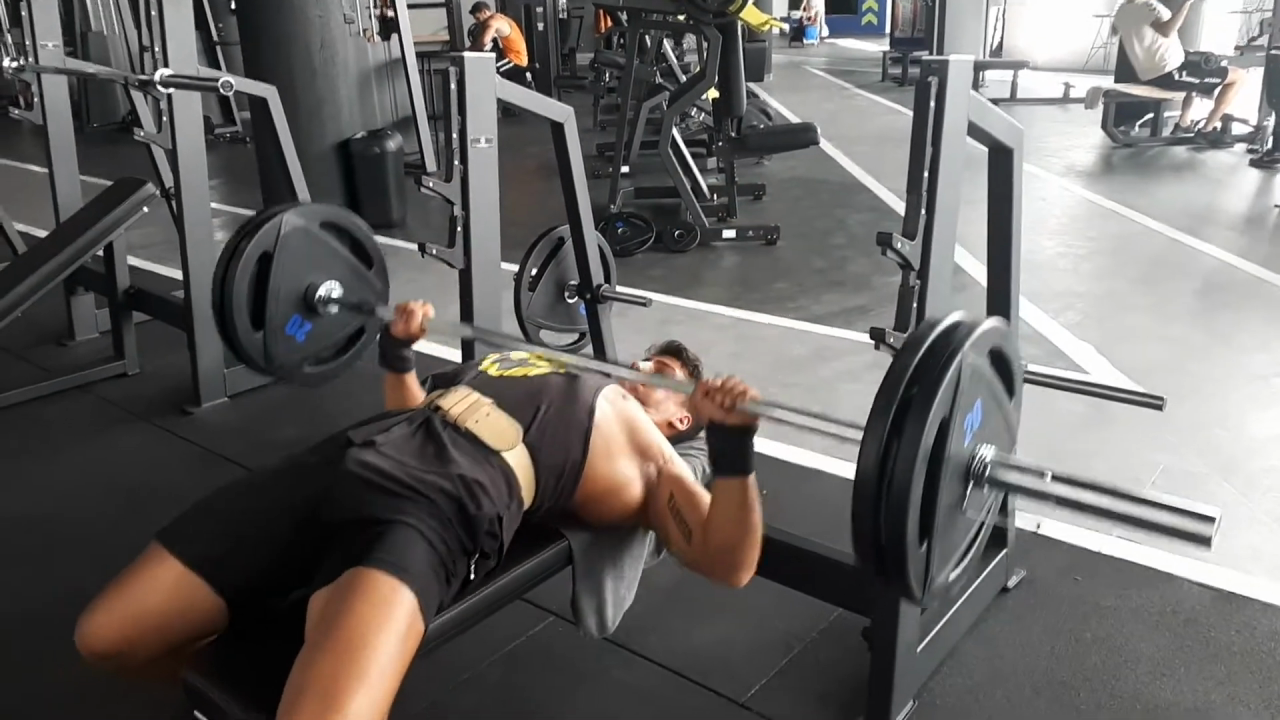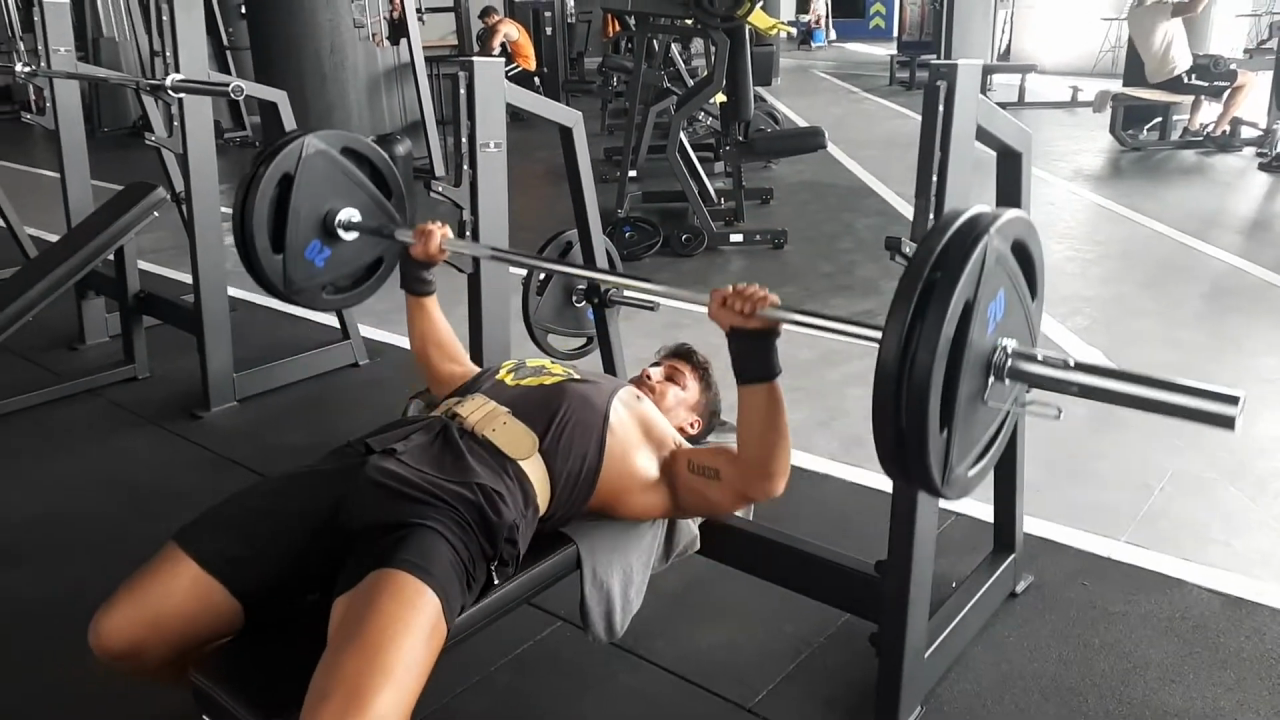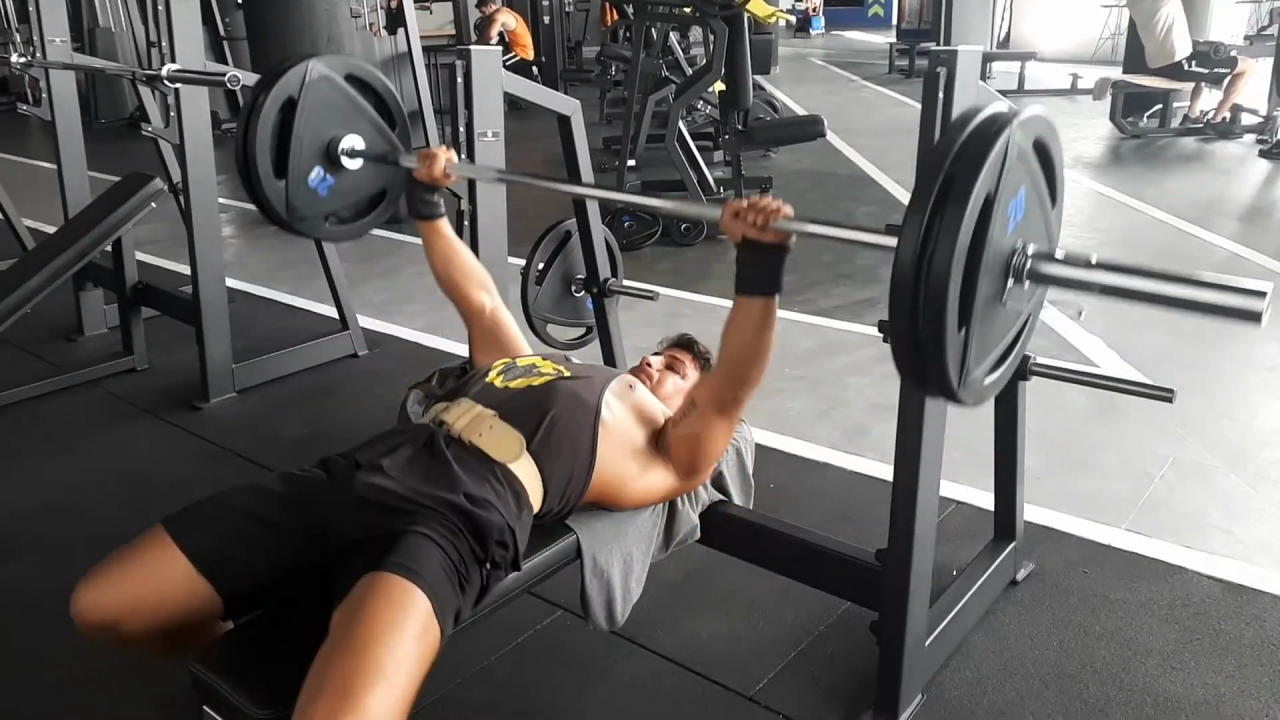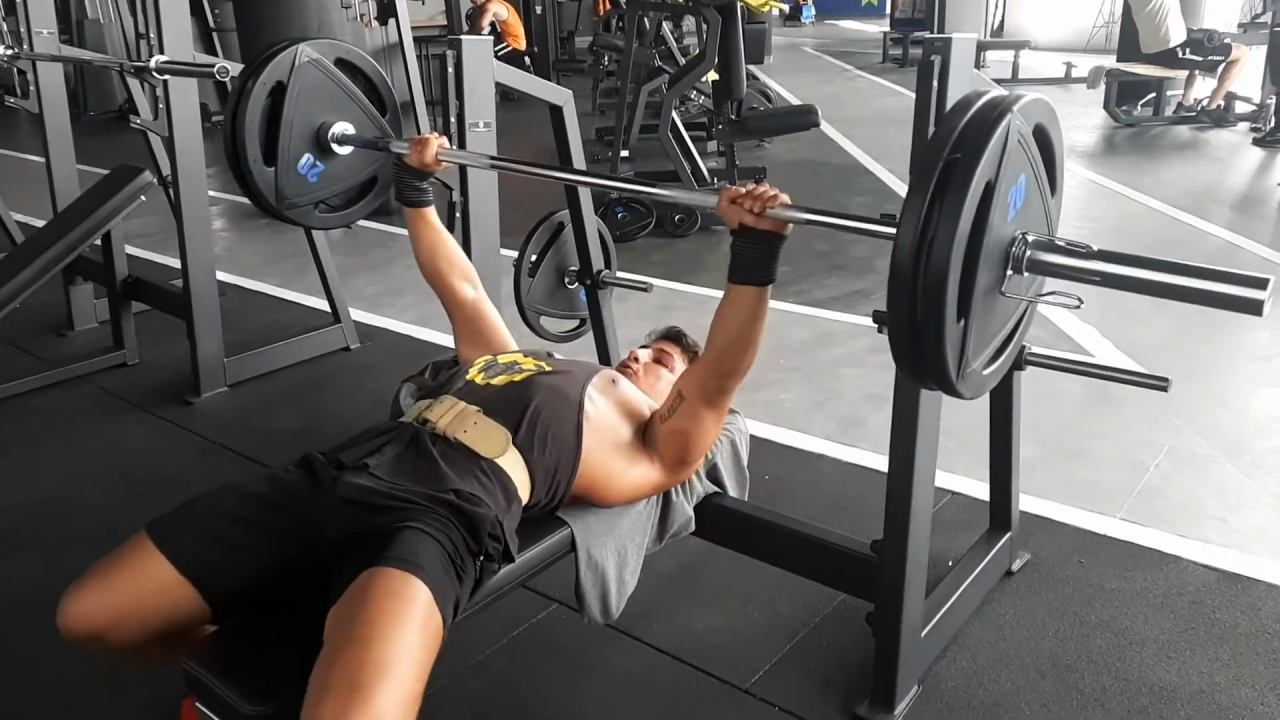
dt=0.5s
person 1, frame 1
left shoulder: (649, 460)
right shoulder: (551, 386)
left elbow: (732, 561)
left wrist: (731, 445)
right wrist: (397, 349)
left hip: (439, 504)
right hip: (346, 461)
right knee: (107, 637)
person 1, frame 2
left shoulder: (664, 459)
right shoulder: (548, 381)
left elbow: (761, 479)
right elbow: (440, 367)
left wrist: (754, 349)
right wrist: (419, 275)
left hip: (456, 507)
right hip: (365, 463)
right knee: (122, 637)
person 1, frame 3
left shoulder: (665, 455)
right shoulder: (535, 368)
left elbow: (732, 390)
right elbow: (479, 301)
left wrist: (760, 266)
right wrist: (426, 200)
left hip: (455, 516)
right hip: (357, 474)
right knee: (101, 607)
person 1, frame 4
left shoulder: (653, 446)
right shoulder: (523, 365)
left elbow: (720, 382)
right elbow: (461, 290)
left wrist: (754, 252)
right wrist: (415, 186)
left hip: (444, 512)
right hip: (341, 471)
right knee: (88, 617)
